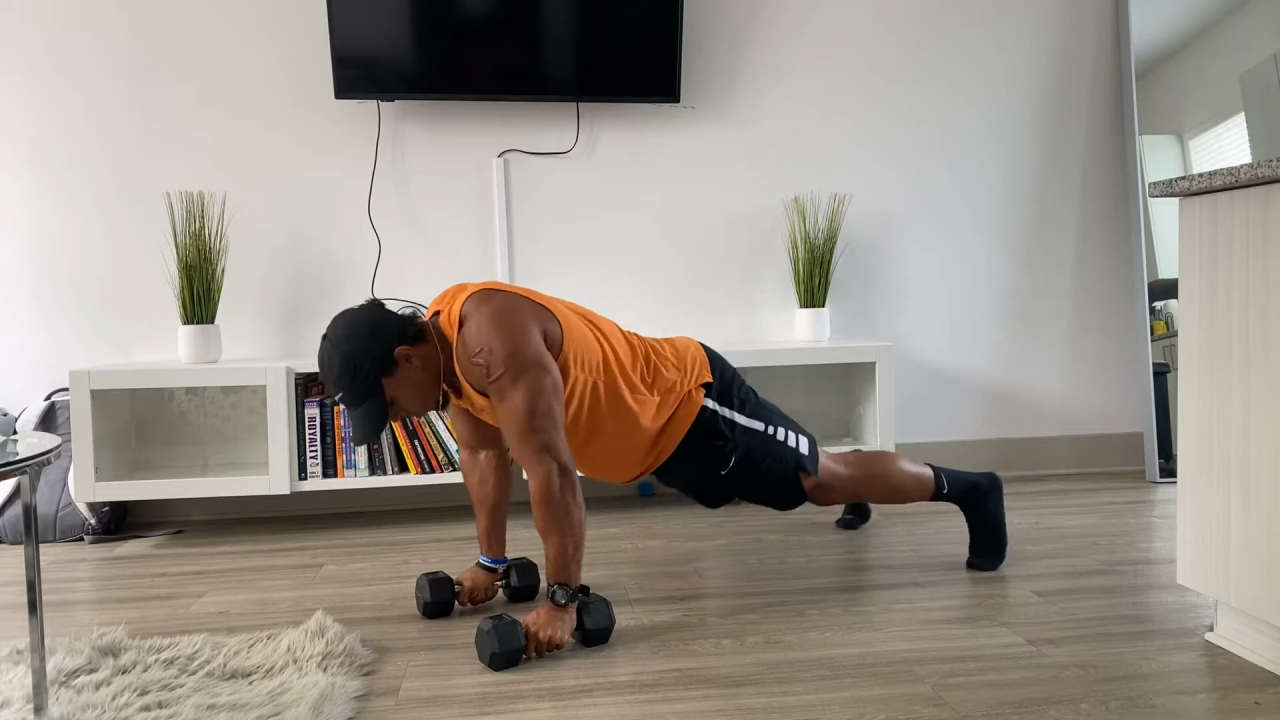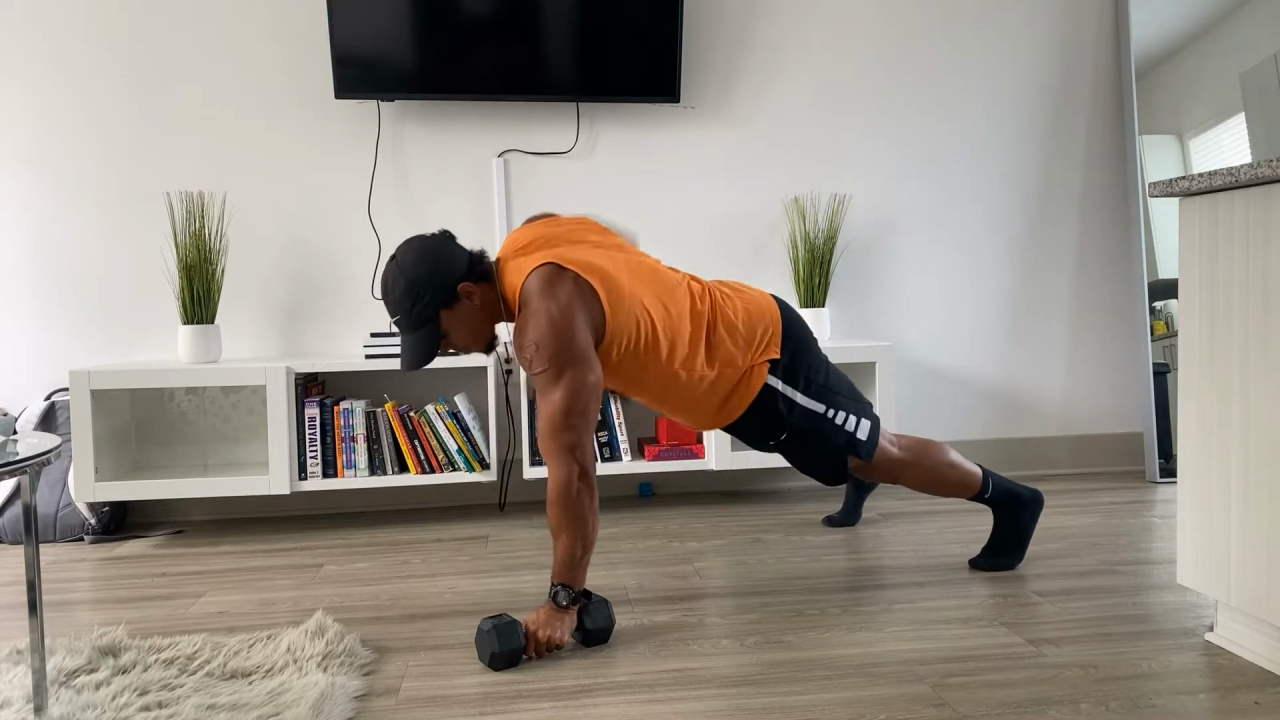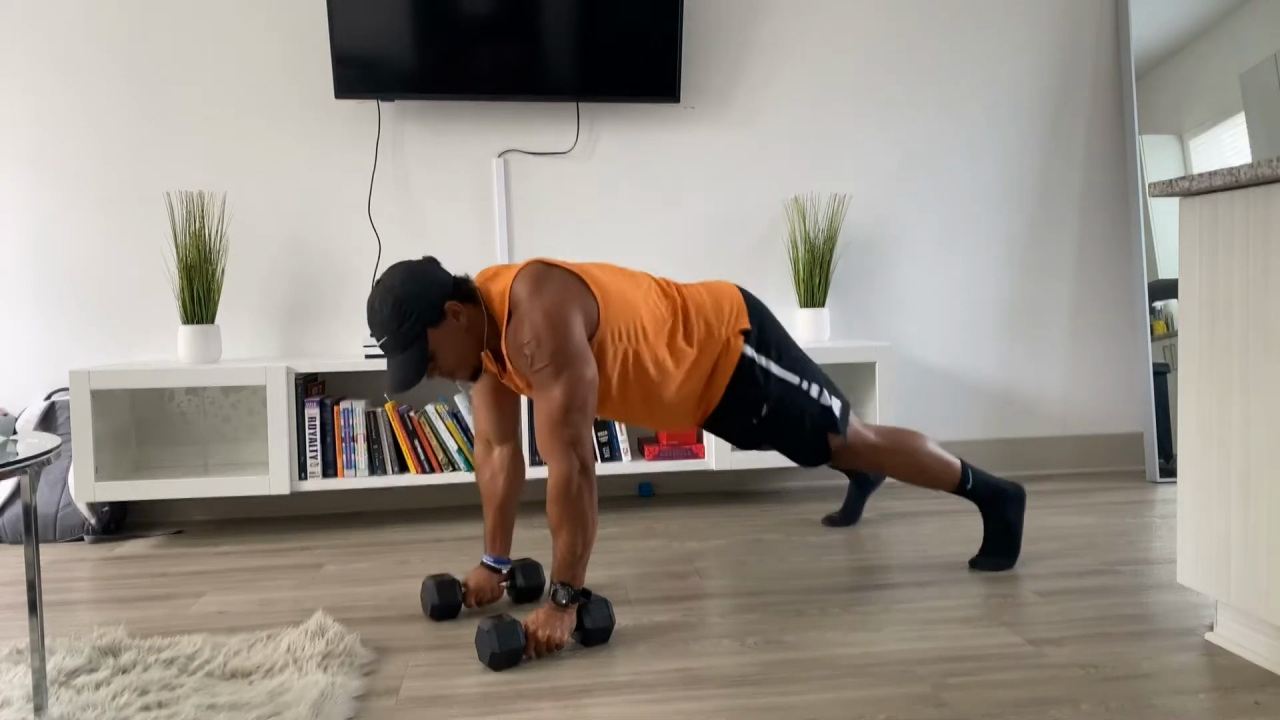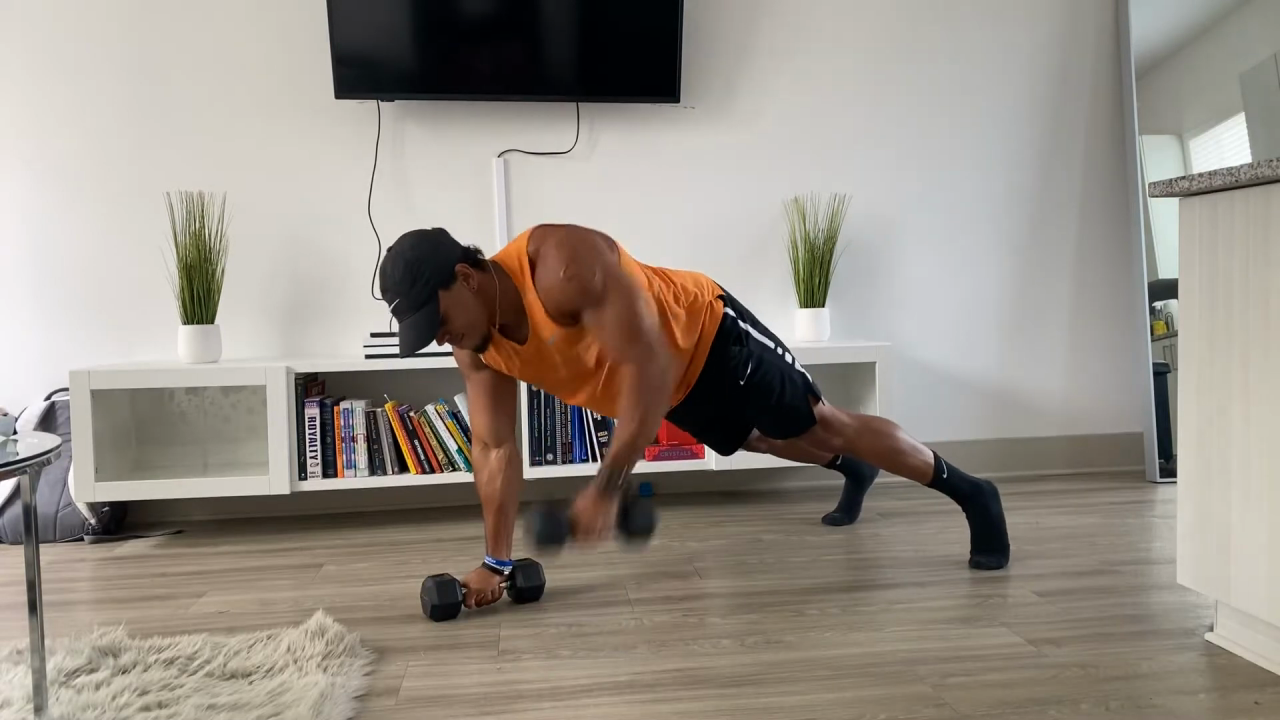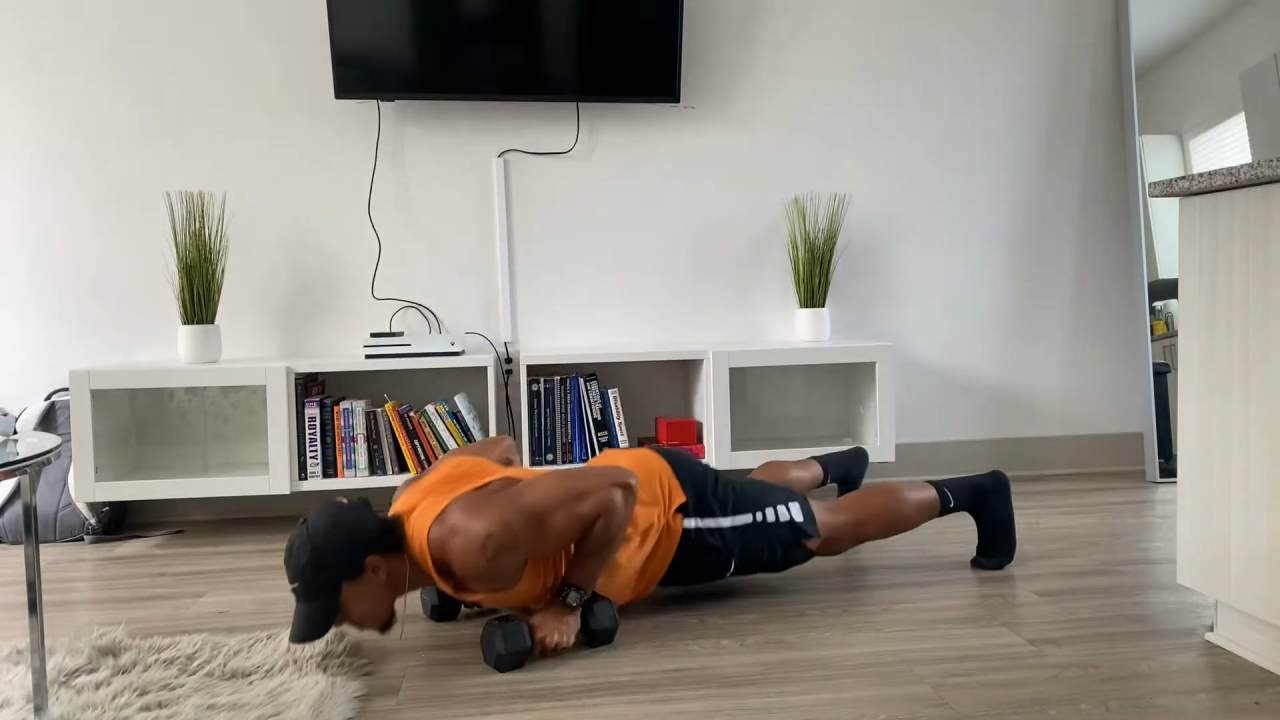
dt=1s
person 1, frame 1
left shoulder: (491, 338)
right shoulder: (443, 340)
left elbow: (552, 471)
right elbow: (483, 453)
left wrist: (561, 600)
right wrist: (490, 561)
left hip: (690, 402)
right hip: (657, 424)
left knee: (821, 478)
left ankle: (967, 489)
right ankle: (839, 492)
person 1, frame 2
left shoulder: (546, 316)
right shoulder: (529, 236)
left elbow: (571, 470)
right elbow: (611, 243)
left wrist: (562, 603)
left hip: (759, 363)
right hip: (736, 332)
left knee: (876, 455)
left ankle: (1010, 501)
right ankle: (862, 485)
person 1, frame 3
left shoulder: (539, 320)
right shoulder: (484, 328)
left elbow: (572, 467)
right elbow: (497, 447)
left wrist: (562, 600)
right wrist: (495, 561)
left hip: (733, 344)
right hip: (695, 377)
left knee: (848, 439)
right knee: (792, 442)
left ankle: (993, 495)
right ankle: (864, 479)
person 1, frame 4
left shoulder: (563, 264)
right shoulder: (475, 341)
left elbow: (654, 364)
right elbow: (494, 449)
left wrist: (608, 487)
right wrist: (495, 560)
left hip: (707, 335)
right hip: (673, 392)
left knee: (823, 422)
right knee: (760, 438)
left ankle: (971, 492)
right ankle: (852, 470)
person 1, frame 5
left shoulder: (467, 541)
right shoulder: (414, 502)
left elbow: (615, 490)
right elbow: (496, 448)
left wrist: (567, 600)
left hip: (666, 516)
right hip: (640, 490)
left knee: (827, 530)
right knee: (753, 489)
left ankle: (974, 492)
right ankle: (839, 462)
